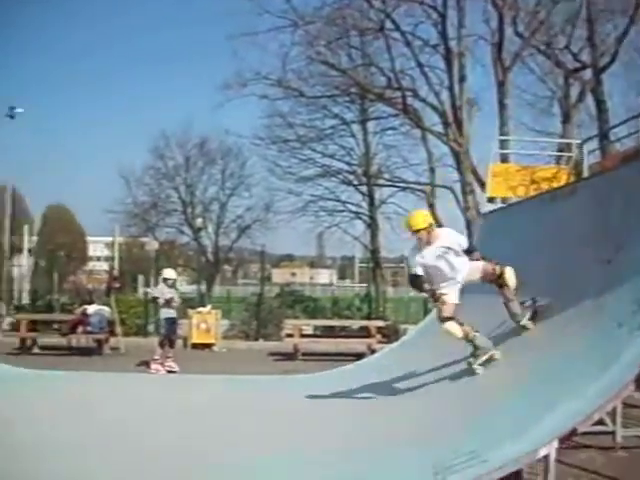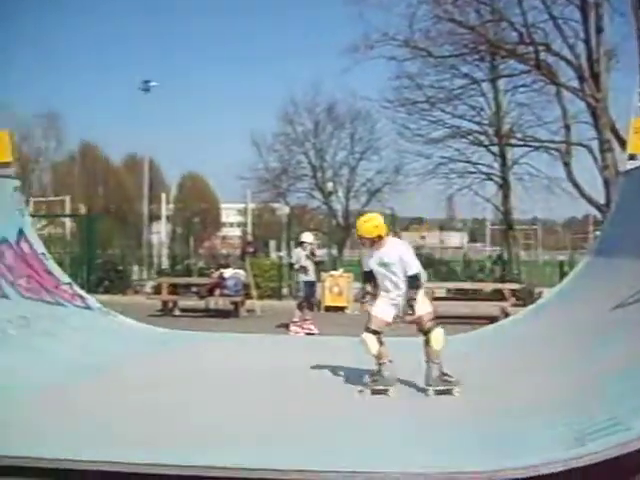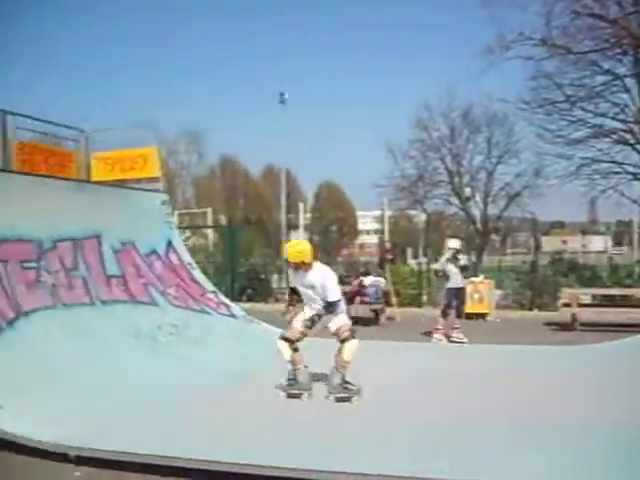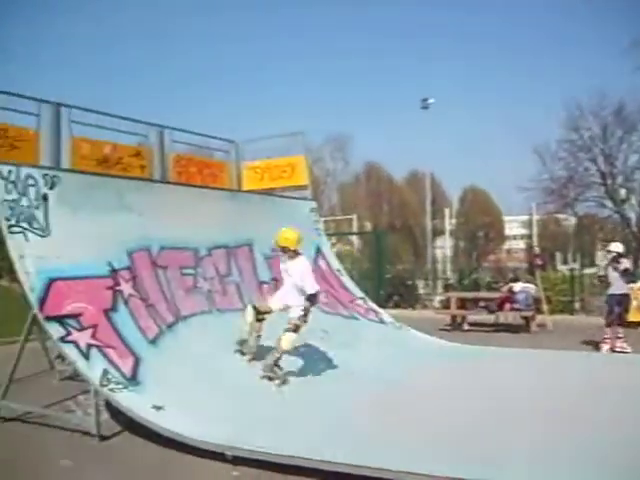
dt=0.3s
person 1, frame 1
left shoulder: (448, 233)
right shoulder: (416, 254)
left elbow: (467, 247)
right elbow: (415, 280)
left wrist: (479, 263)
right wrist: (430, 292)
left hip: (465, 268)
right hip: (446, 284)
left knee: (504, 273)
right knee: (447, 321)
left ankle: (517, 313)
right ankle: (479, 343)
person 1, frame 2
left shoulder: (401, 249)
right shoulder: (367, 251)
left elbow: (416, 278)
right elbow: (368, 273)
left wrist: (411, 301)
right wrist: (368, 292)
left hip: (411, 293)
right hip: (387, 295)
left knee: (431, 329)
right knee: (370, 333)
left ankle: (434, 373)
right ankle: (386, 373)
person 1, frame 3
left shoulder: (326, 275)
right shoulder: (294, 271)
left elbow: (333, 304)
left wrist: (316, 318)
right wrist: (294, 307)
left hip: (334, 311)
right hip: (310, 309)
left knee: (349, 340)
right knee: (285, 341)
left ankle: (337, 381)
right ankle: (302, 379)
person 1, frame 4
left shoulder: (303, 268)
right shoulder: (285, 256)
left elbow: (313, 294)
left wrist: (305, 313)
left hip: (298, 303)
right hip: (284, 295)
left knee: (291, 332)
right knee: (254, 309)
left ankle: (271, 362)
right ankle: (252, 343)
